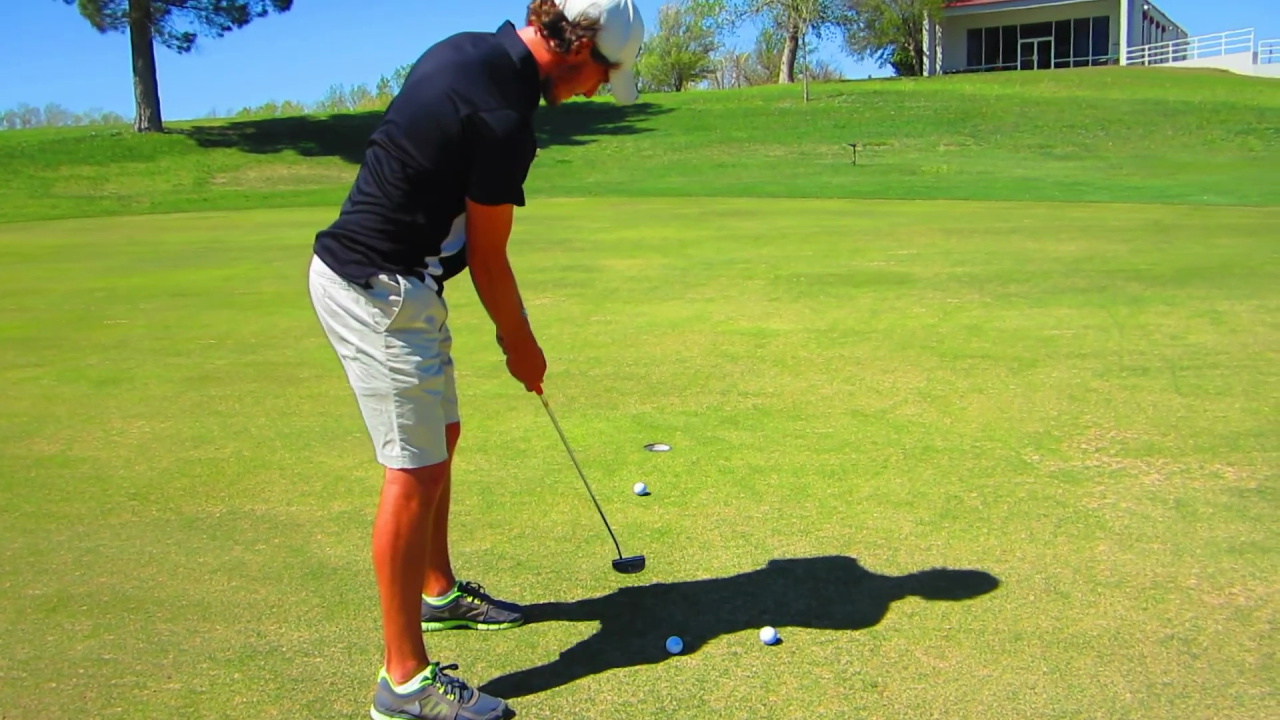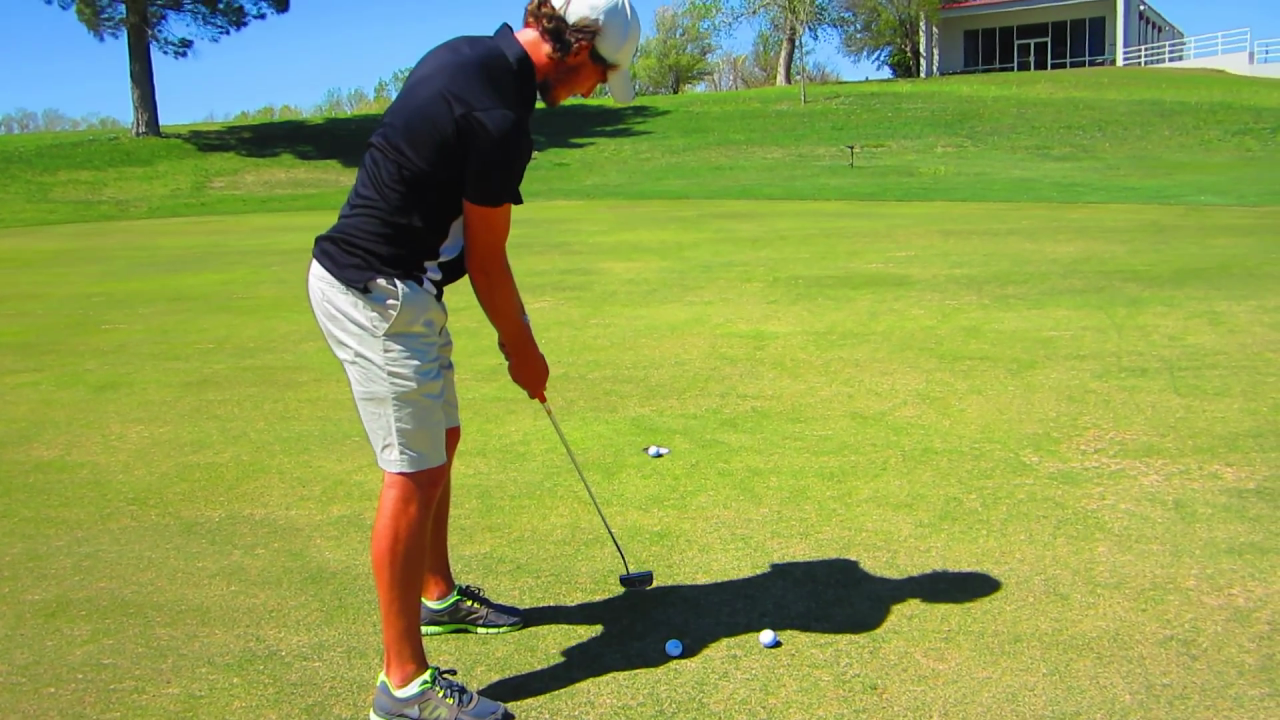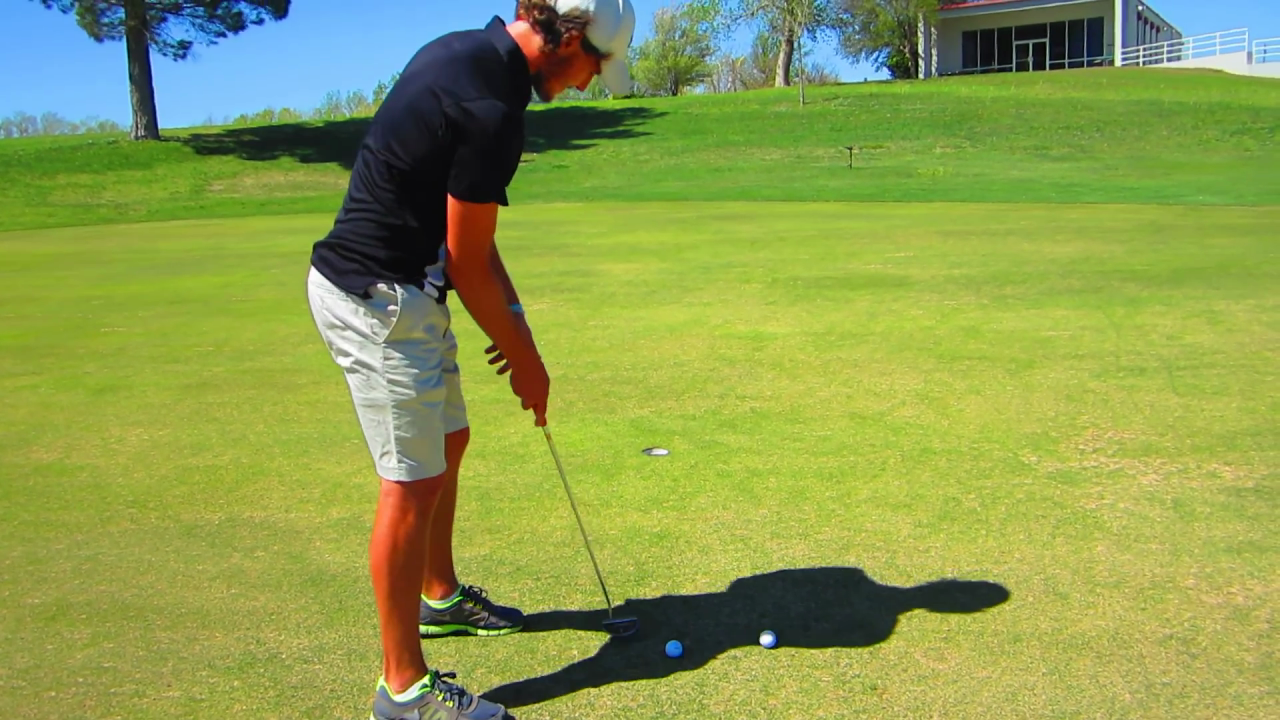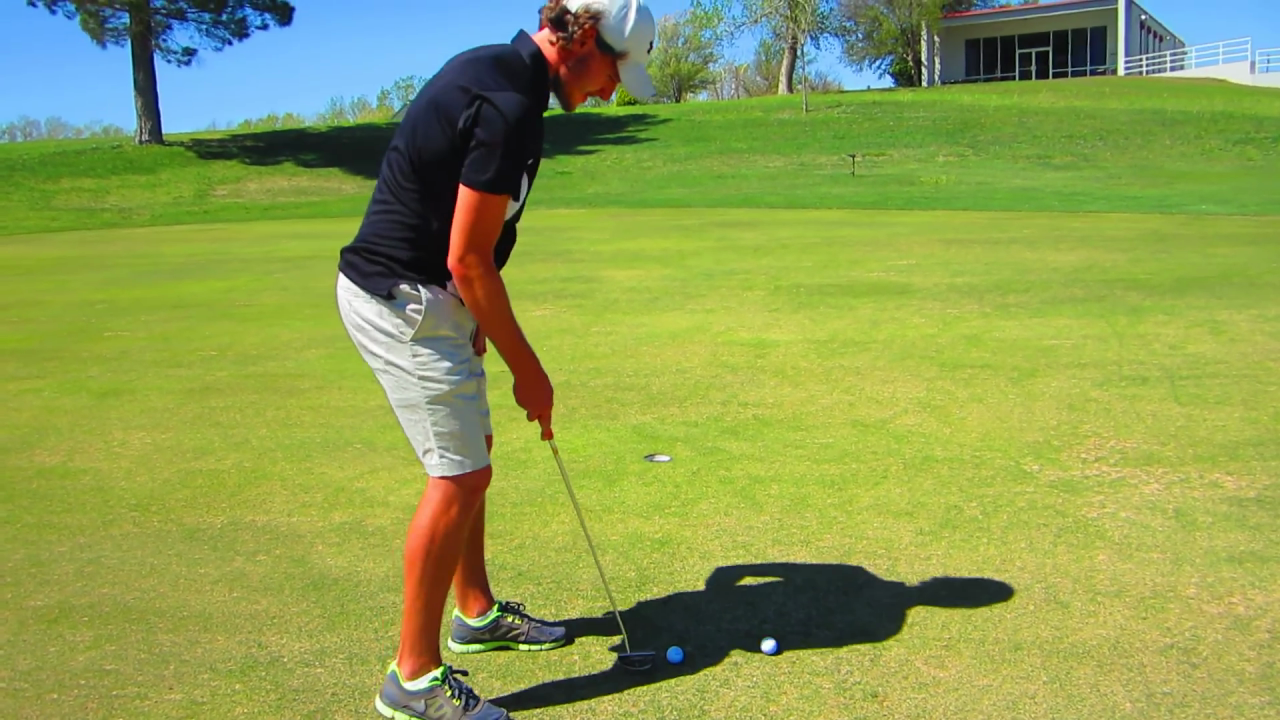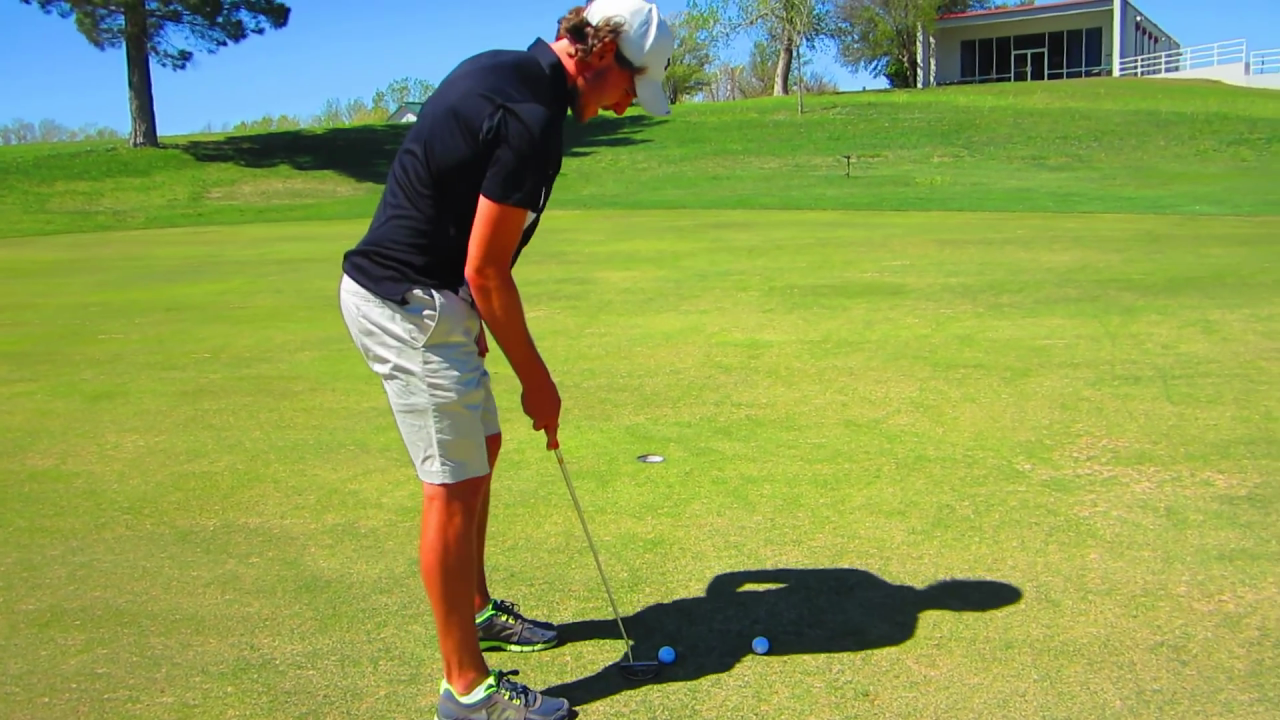
dt=0.4s
person 1, frame 1
right shoulder: (503, 115)
right elbow: (487, 257)
left wrist: (514, 327)
right wrist: (522, 346)
left hip: (392, 276)
right hip: (378, 289)
left knee: (439, 438)
right knee: (415, 468)
left ankle: (439, 592)
person 1, frame 2
right shoulder: (499, 115)
right elbow: (486, 262)
left wrist: (517, 325)
right wrist: (524, 352)
left hip: (394, 283)
right hip: (377, 293)
left knee: (438, 444)
right knee: (413, 473)
left ankle: (438, 596)
person 1, frame 3
right shoulder: (491, 108)
right elbow: (466, 265)
left wrist: (514, 317)
right wrist: (525, 359)
left hip: (404, 288)
right hip: (380, 299)
left knee: (445, 446)
right knee: (413, 481)
left ankle: (439, 595)
person 1, frame 4
left shoulder: (488, 67)
right shoulder: (510, 107)
right elbow: (469, 261)
left wrist: (468, 319)
right wrist: (526, 367)
left hip: (416, 289)
right hip: (402, 300)
left knee: (465, 463)
right knee: (458, 477)
left ankle: (476, 612)
person 1, frame 5
left shoulder: (497, 68)
right shoulder: (532, 119)
right elbow: (486, 271)
left wrist: (472, 323)
right wrist: (537, 381)
left hip: (400, 288)
right hip: (409, 304)
left knee: (480, 451)
right knee: (454, 487)
left ankle: (477, 610)
